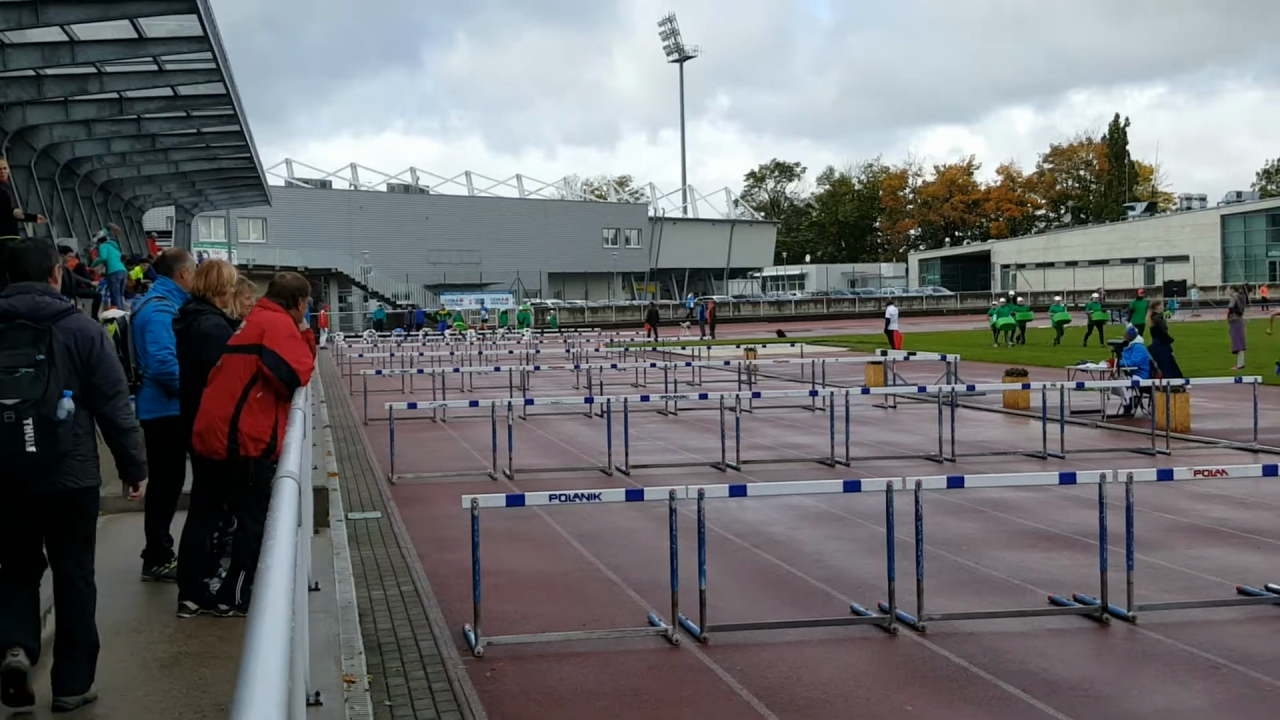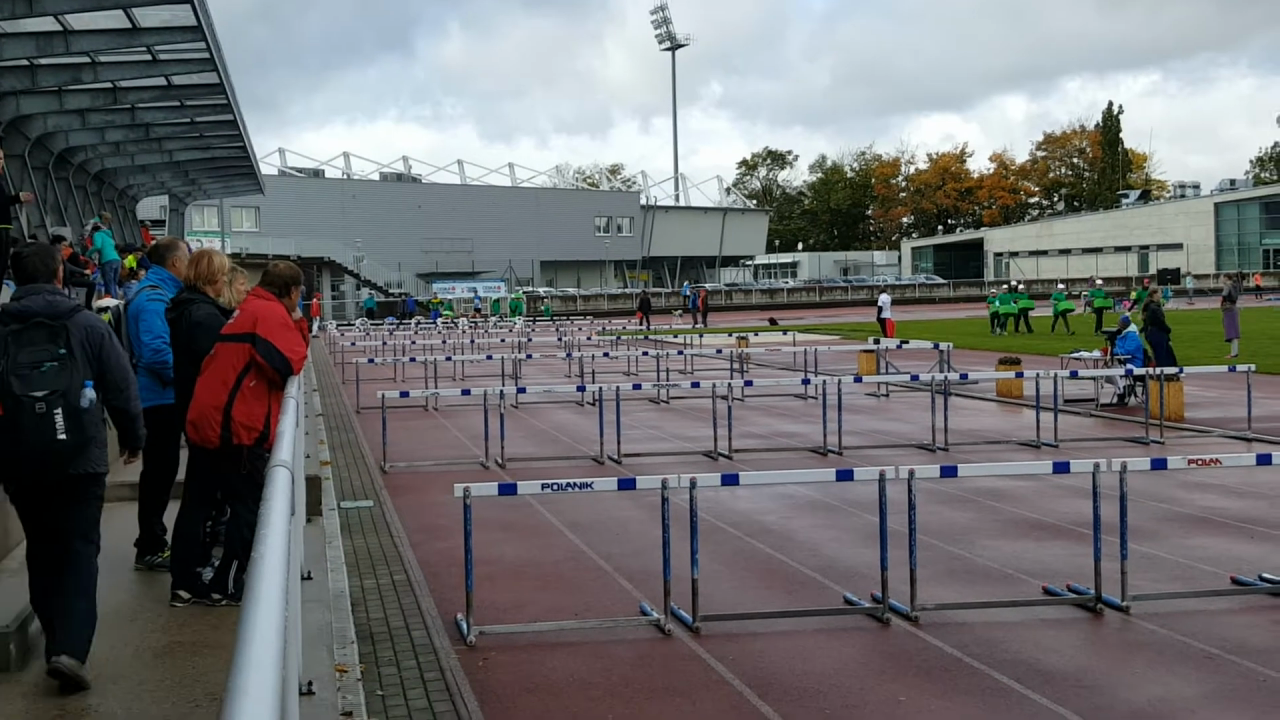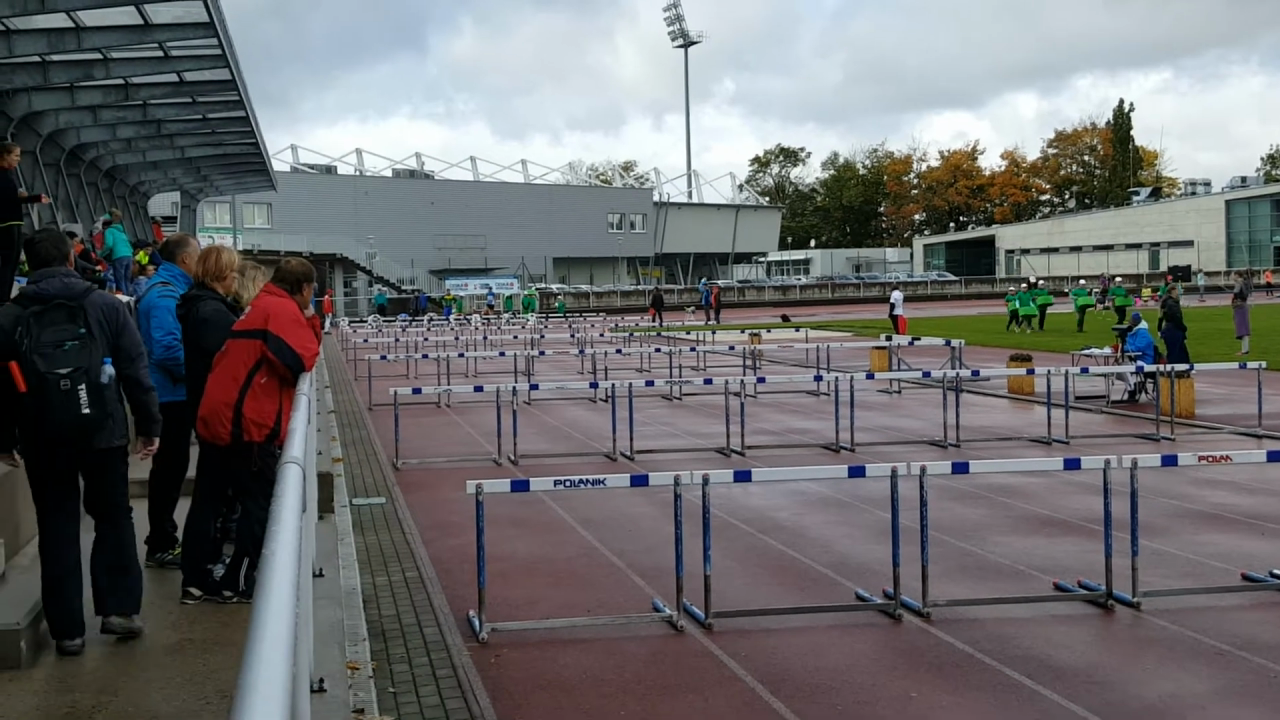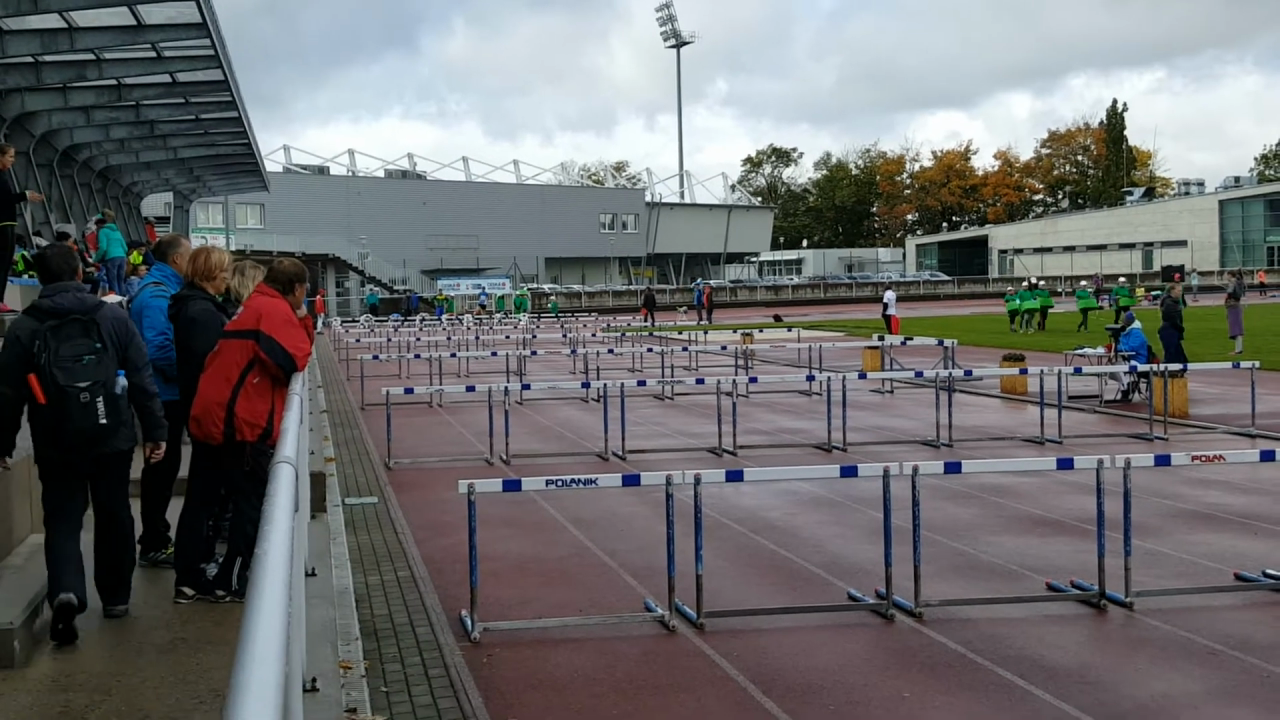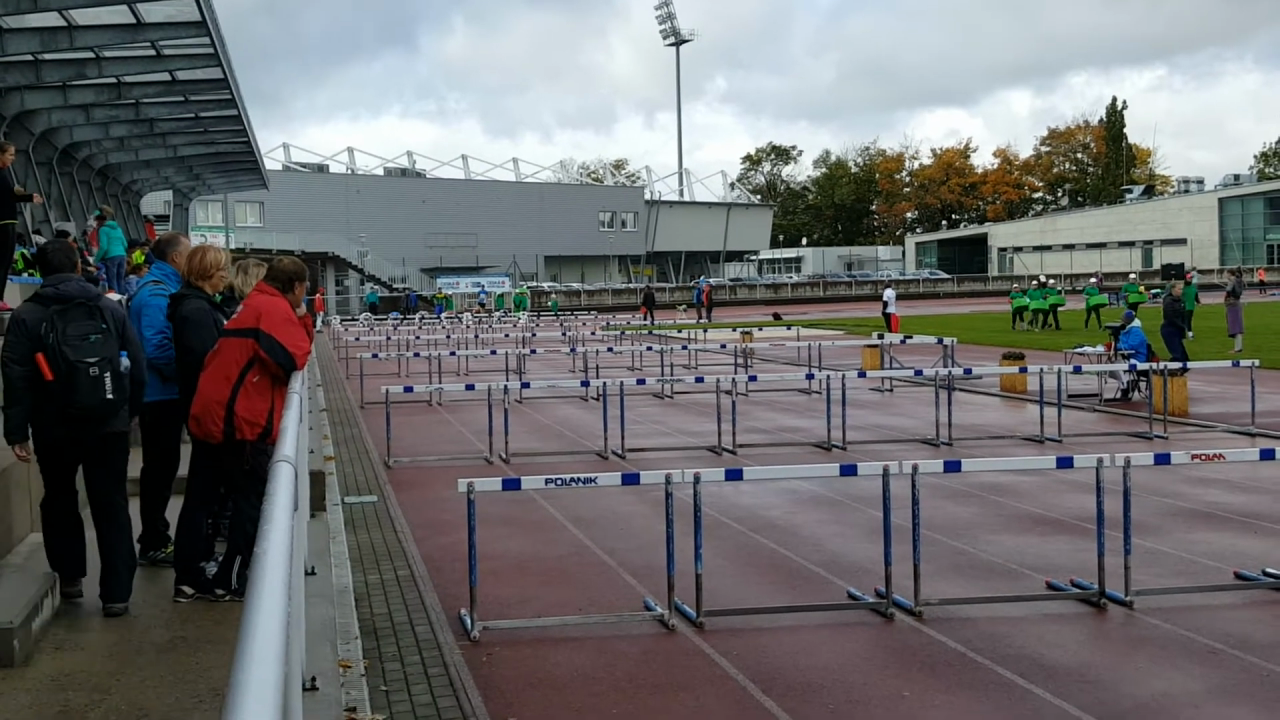
dt=0.3s
person 1, frame 1
right shoulder: (81, 329)
right elbow: (114, 407)
right wrist: (132, 467)
right hip: (69, 477)
right knee: (74, 578)
right ankle: (73, 684)
person 1, frame 2
right shoulder: (89, 326)
right elbow: (122, 393)
right wrist: (132, 439)
right hip: (81, 463)
left knee: (43, 551)
right knee: (80, 554)
left ankle: (58, 638)
right ankle: (68, 649)
person 1, frame 3
right shoulder: (106, 306)
right elbow: (136, 371)
right wrist: (148, 424)
left hip: (42, 443)
right hip: (103, 436)
left knee: (57, 531)
right knee: (114, 519)
left ankle: (67, 629)
right ankle: (119, 609)
person 1, frame 4
right shoulder: (114, 318)
right elbow: (142, 381)
right wrist: (155, 432)
left hip: (55, 448)
right hip: (111, 442)
left knee: (62, 525)
right knee: (114, 518)
left ankle: (65, 593)
right ankle: (116, 596)
person 1, frame 5
right shoulder: (111, 309)
right elbow: (136, 367)
right wrist: (129, 410)
left hip: (55, 428)
right hip: (109, 424)
left knee: (59, 500)
right knee: (112, 506)
left ankle: (70, 576)
right ankle: (116, 593)
person 2, frame 1
left shoulder: (194, 320)
right shoulder: (212, 326)
left hip: (198, 420)
left knee: (208, 500)
right knee: (208, 503)
left ankle: (203, 574)
right ankle: (191, 592)
person 2, frame 2
left shoulder: (189, 309)
right shoulder: (204, 315)
left knee: (203, 489)
right knee: (201, 492)
left ankle: (196, 562)
right ankle: (184, 582)
person 2, frame 3
left shoulder: (202, 306)
right shoulder: (212, 311)
left knee: (215, 487)
right knee: (212, 490)
left ankle: (207, 562)
right ankle: (195, 578)
person 2, frame 4
left shoulder: (201, 306)
right shoulder: (201, 312)
right elbow: (211, 364)
left knee: (208, 487)
right knee: (204, 490)
left ankle: (200, 561)
right ankle: (190, 578)
person 2, frame 5
left shoulder: (203, 306)
right shoulder: (196, 311)
right elbow: (205, 363)
left knee: (209, 486)
right knee: (203, 490)
left ankle: (200, 559)
right ankle: (189, 577)
person 3, frame 1
left shoulder: (256, 320)
right shoulder: (278, 324)
left elbow: (266, 370)
right elbow: (296, 376)
left wrist: (303, 337)
right wrist: (304, 336)
left hip: (220, 432)
right hip: (243, 437)
left knee: (248, 515)
right knee: (255, 519)
right ankle: (234, 598)
person 3, frame 2
left shoulder: (249, 309)
right shoulder: (271, 313)
right elbow: (288, 364)
left wrist: (297, 325)
right wrist: (297, 324)
left hip: (212, 421)
right hip: (237, 426)
right knee: (249, 507)
right ankle: (226, 587)
person 3, frame 3
left shoulder: (262, 305)
right shoulder: (283, 310)
right elbow: (300, 361)
left wrist: (309, 322)
right wrist: (310, 320)
left hip: (223, 417)
right hip: (247, 422)
right knee: (260, 504)
right ankle: (237, 584)
person 3, frame 4
left shoulder: (255, 306)
right shoulder: (276, 310)
right elbow: (293, 361)
left wrist: (301, 323)
right wrist: (303, 321)
left hip: (215, 416)
right hip: (241, 422)
right knee: (252, 503)
right ankle: (230, 583)
person 3, frame 5
left shoulder: (255, 304)
right shoulder: (275, 309)
right elbow: (293, 360)
left wrist: (301, 322)
right wrist: (302, 321)
left hip: (216, 415)
right hip: (240, 420)
right knee: (252, 503)
right ankle: (230, 582)
person 4, frame 1
left shoulder: (163, 303)
right shoulder: (161, 309)
right elbow: (163, 363)
left hip: (165, 407)
right hip: (165, 408)
left knee: (167, 482)
right knee: (166, 483)
left ankle: (160, 552)
right ankle: (156, 560)
person 4, frame 2
left shoulder: (159, 292)
right shoulder: (155, 298)
right elbow: (156, 352)
left hip: (161, 396)
right hip: (160, 397)
left knee: (162, 470)
right knee: (159, 471)
left ankle: (153, 541)
right ankle: (150, 549)
person 4, frame 3
left shoulder: (170, 289)
right shoulder: (165, 294)
right elbow: (168, 349)
left hip: (172, 392)
right hip: (170, 394)
left knee: (172, 467)
right knee: (170, 468)
left ankle: (164, 538)
right ankle: (160, 546)
person 4, frame 4
left shoulder: (163, 288)
right shoulder: (158, 294)
right elbow: (160, 349)
left wrist: (185, 375)
left hip: (165, 392)
right hip: (162, 393)
left knee: (165, 466)
right knee: (161, 467)
left ankle: (157, 537)
right ankle: (153, 545)
person 4, frame 5
left shoulder: (163, 288)
right shoulder: (157, 294)
right elbow: (158, 348)
left hip: (163, 391)
right hip: (160, 393)
left knee: (163, 465)
right knee: (160, 466)
left ankle: (156, 537)
right ankle: (152, 544)
